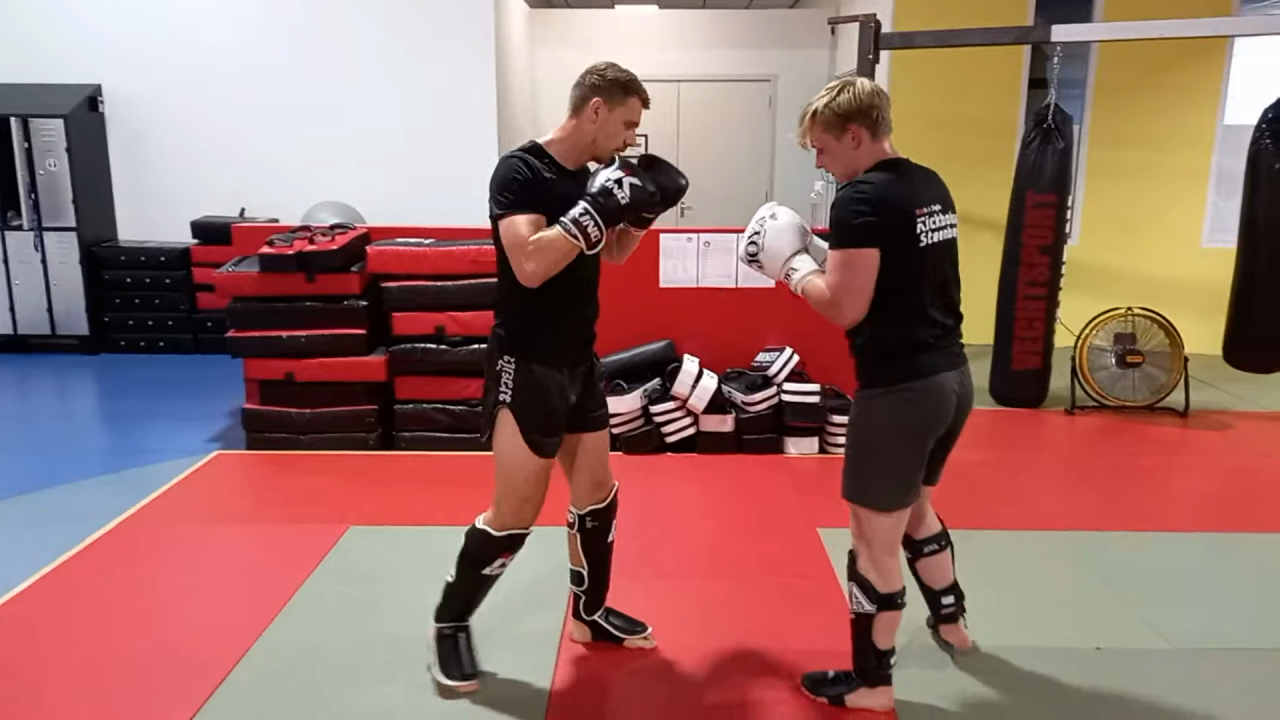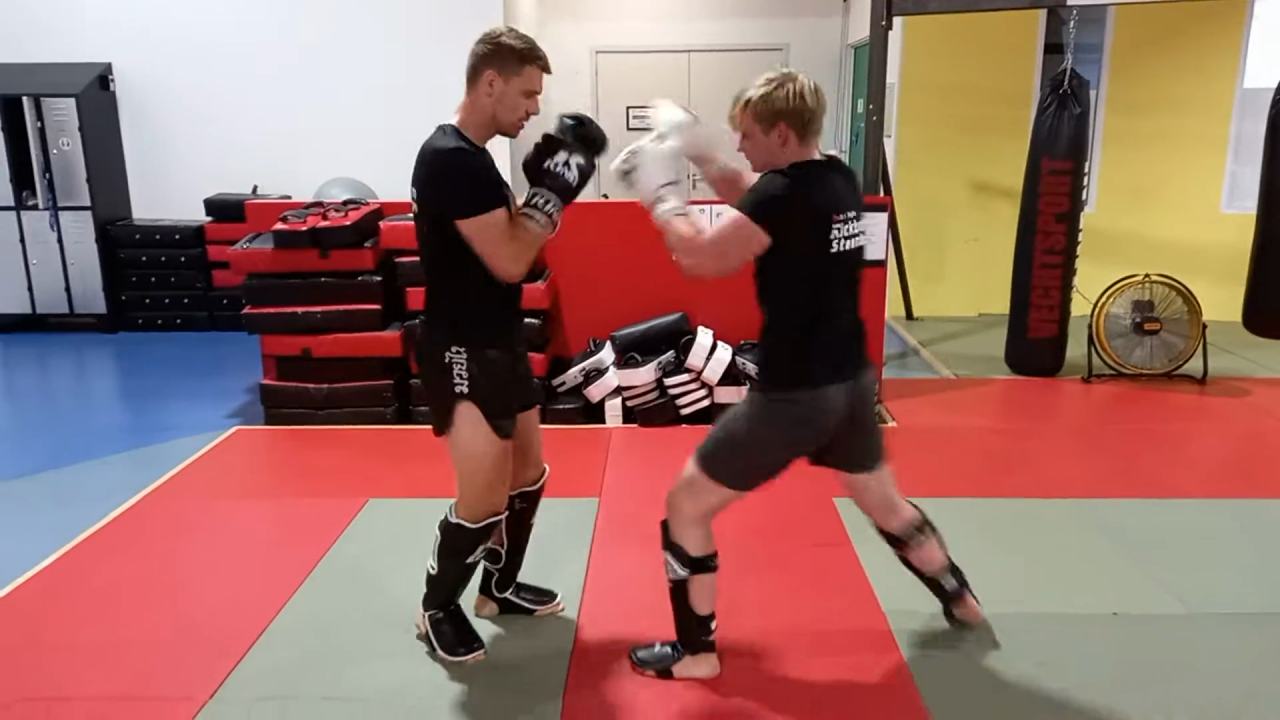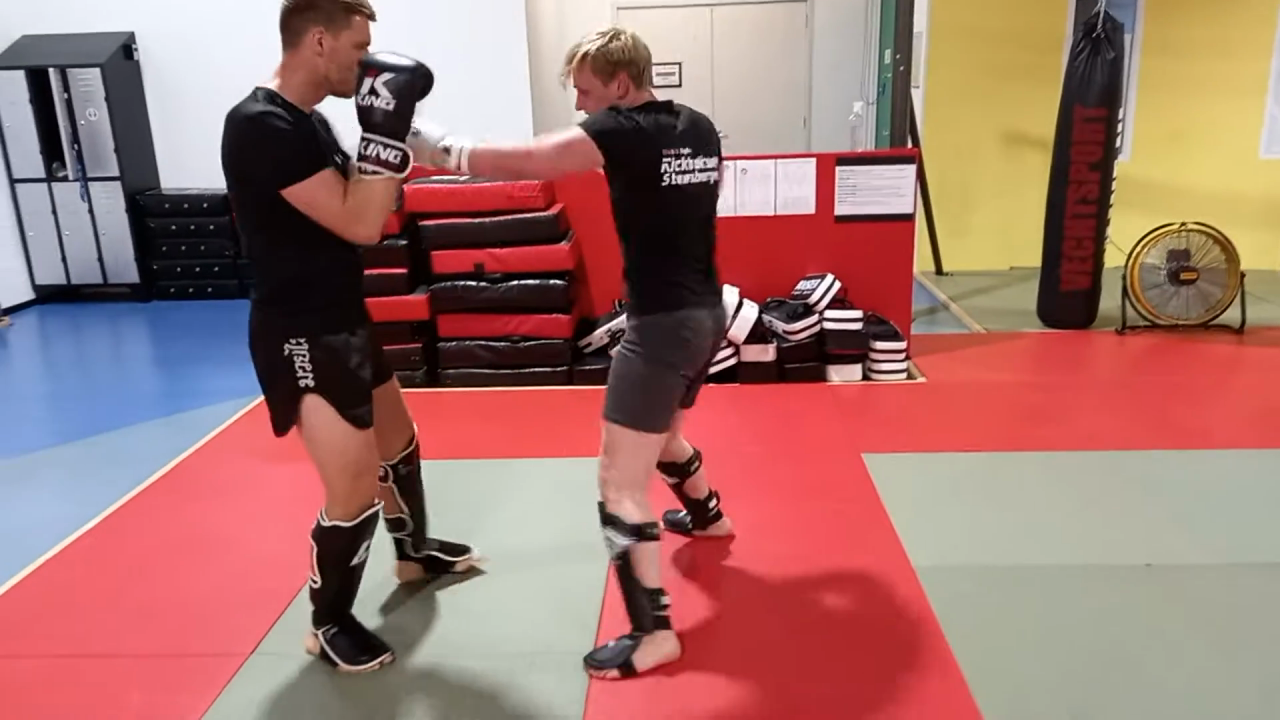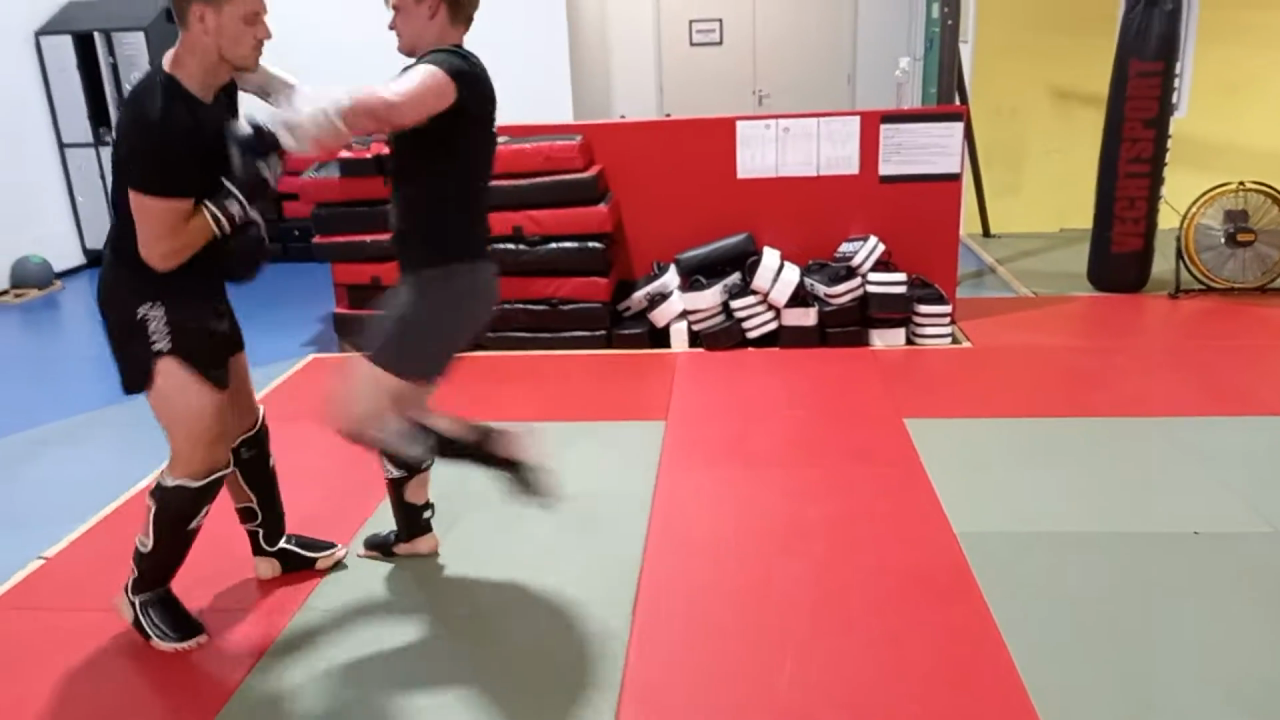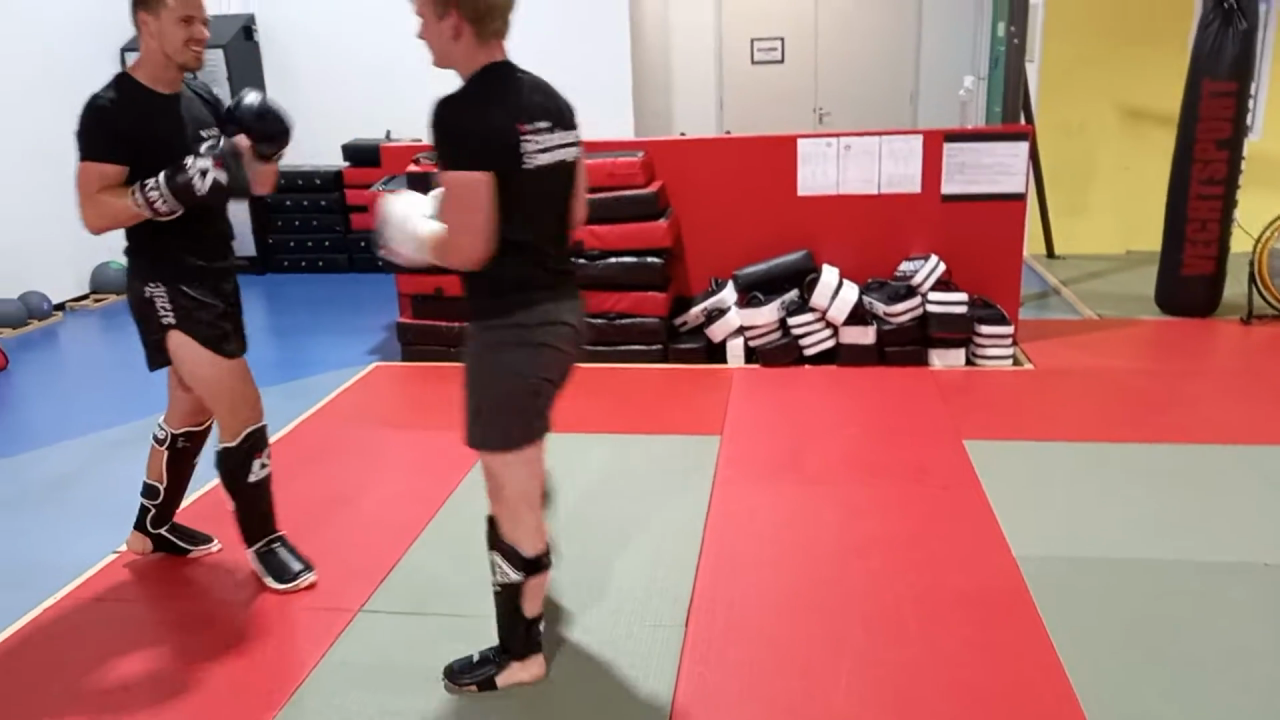
dt=1s
person 1, frame 1
left shoulder: (583, 176)
right shoulder: (521, 171)
left elbow: (610, 254)
right elbow: (532, 265)
left wrist: (641, 209)
right wrist: (600, 205)
left hip: (577, 361)
right hip: (526, 365)
left knee: (596, 493)
right knee: (514, 513)
left ankle: (590, 612)
right ankle: (449, 623)
person 1, frame 2
left shoulder: (466, 152)
right shoulder: (452, 159)
left elbow: (514, 241)
right elbow: (508, 262)
left wrist: (547, 172)
right wrist: (556, 187)
left hip: (496, 342)
right hip: (461, 349)
left knee: (526, 476)
right knee: (483, 500)
left ankle: (497, 587)
right ankle: (438, 607)
person 1, frame 3
left shoulder: (303, 121)
right shoulder: (262, 127)
left elbow: (353, 202)
right elbow: (360, 224)
left wrist: (380, 130)
right wrist: (387, 129)
left hip: (339, 321)
right hip: (301, 338)
left knee: (398, 440)
right knee: (353, 493)
left ankle: (416, 550)
right ankle: (331, 624)
person 1, frame 4
left shoulder: (214, 84)
right shoulder: (158, 121)
right elbow: (160, 250)
left wrist: (251, 194)
right wrist: (238, 201)
left hip: (198, 290)
right hip: (151, 302)
left knee: (242, 422)
right knee: (201, 455)
left ankle: (272, 543)
right ankle: (145, 593)
person 1, frame 5
left shoulder: (203, 99)
right shoulder: (110, 110)
left elbow: (258, 183)
right elbow: (95, 213)
left wrist: (265, 147)
right wrist: (174, 187)
left hip: (215, 277)
right hip: (167, 286)
left knee: (190, 410)
right knee: (243, 412)
left ankle: (153, 526)
right ankle: (264, 541)
person 2, frame 1
left shoulder: (860, 199)
right shoulder: (929, 185)
left elbow: (845, 308)
left wrist: (791, 261)
right wrist: (811, 250)
left hip: (900, 390)
right hip: (951, 377)
left knee: (874, 541)
right knee: (913, 504)
right ankle: (951, 616)
person 2, frame 2
left shoulder: (786, 194)
right shoulder: (834, 175)
left elbow: (699, 258)
right elbow: (750, 201)
left wrist: (658, 187)
right wrist: (695, 153)
left hip: (796, 394)
right hip: (850, 382)
left knee: (686, 509)
right knee: (881, 499)
left ankle: (696, 650)
right ankle: (958, 598)
person 2, frame 3
left shoulder: (622, 128)
right shoulder: (700, 128)
left elbow: (523, 160)
left wrist: (441, 146)
left hip: (665, 326)
right hip: (699, 318)
left knee: (618, 480)
right knee: (658, 434)
left ankle: (652, 631)
right ankle: (706, 513)
person 2, frame 4
left shoulder: (449, 66)
right shoulder: (447, 74)
left elbow: (385, 110)
right elbow: (385, 117)
left wrist: (309, 121)
left hip: (446, 280)
right hip: (446, 278)
left knee: (359, 419)
right knee: (387, 416)
left ankle: (495, 448)
right ankle: (414, 531)
person 2, frame 5
left shoulder: (462, 113)
right shoulder: (549, 100)
left elbow: (467, 249)
left wrist: (409, 225)
left hip: (510, 326)
right hip: (560, 311)
left knee: (508, 494)
right knee: (518, 454)
left ankle: (520, 652)
right ankle: (529, 572)
